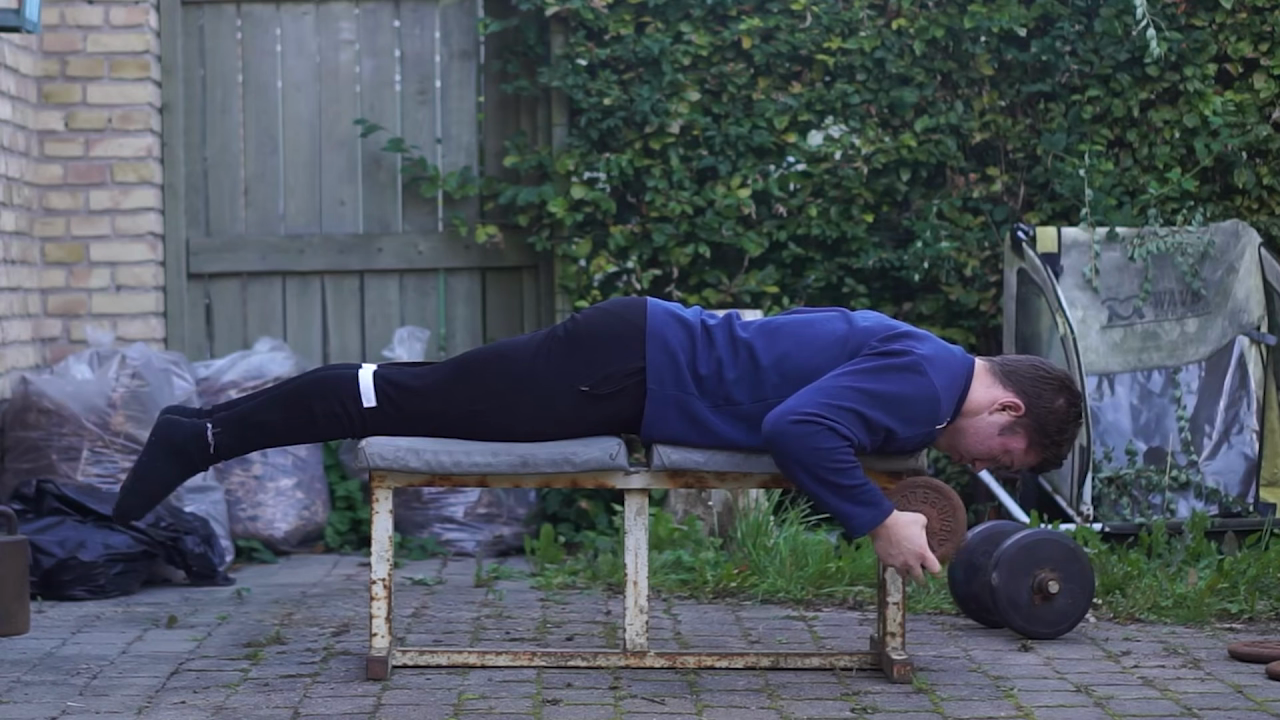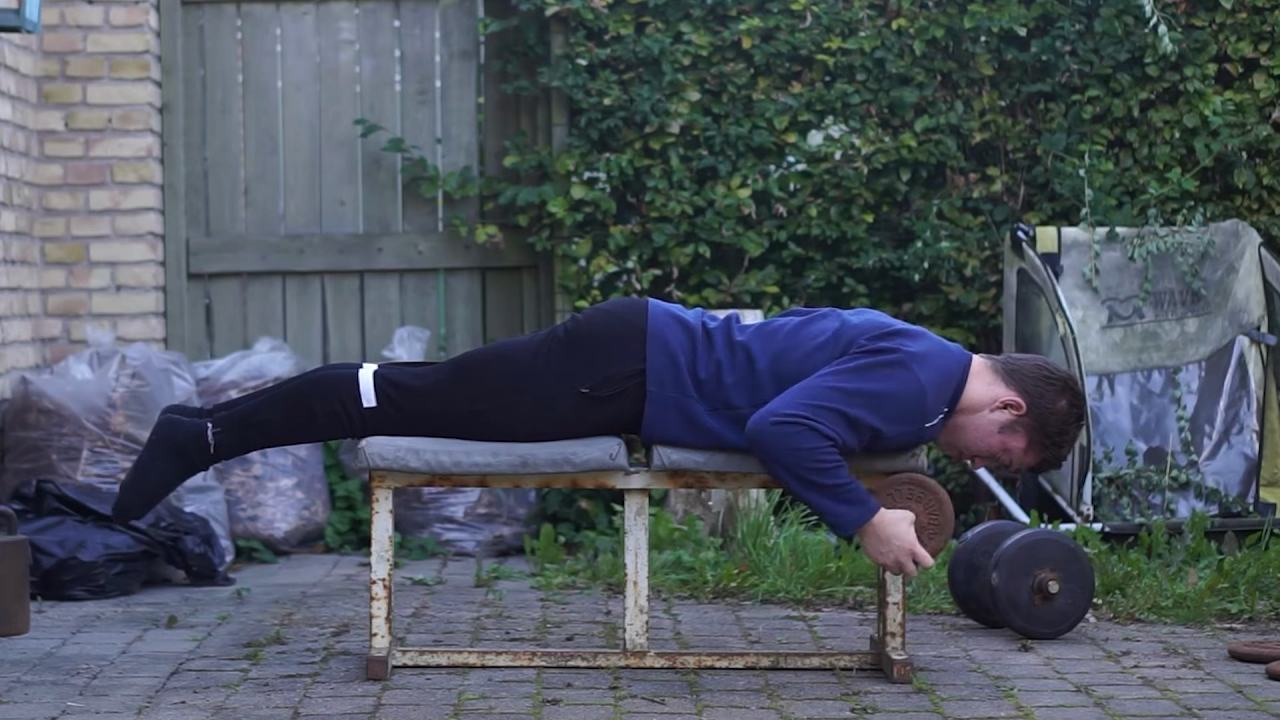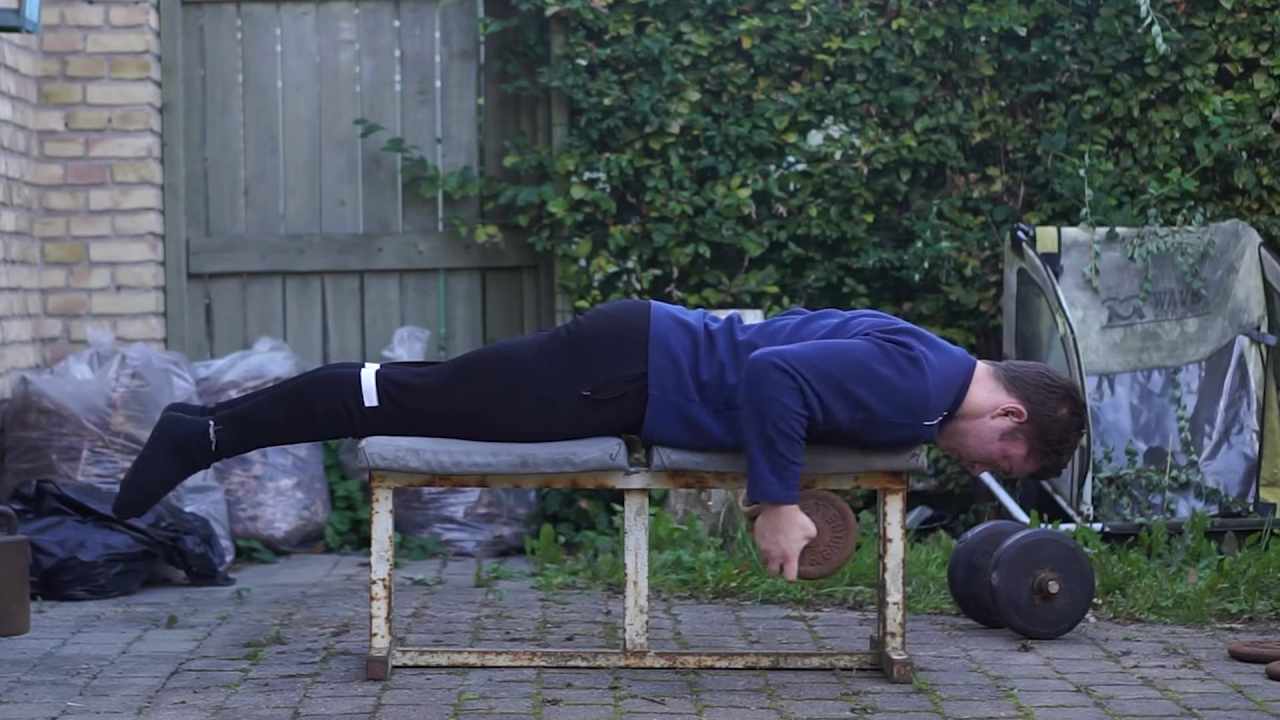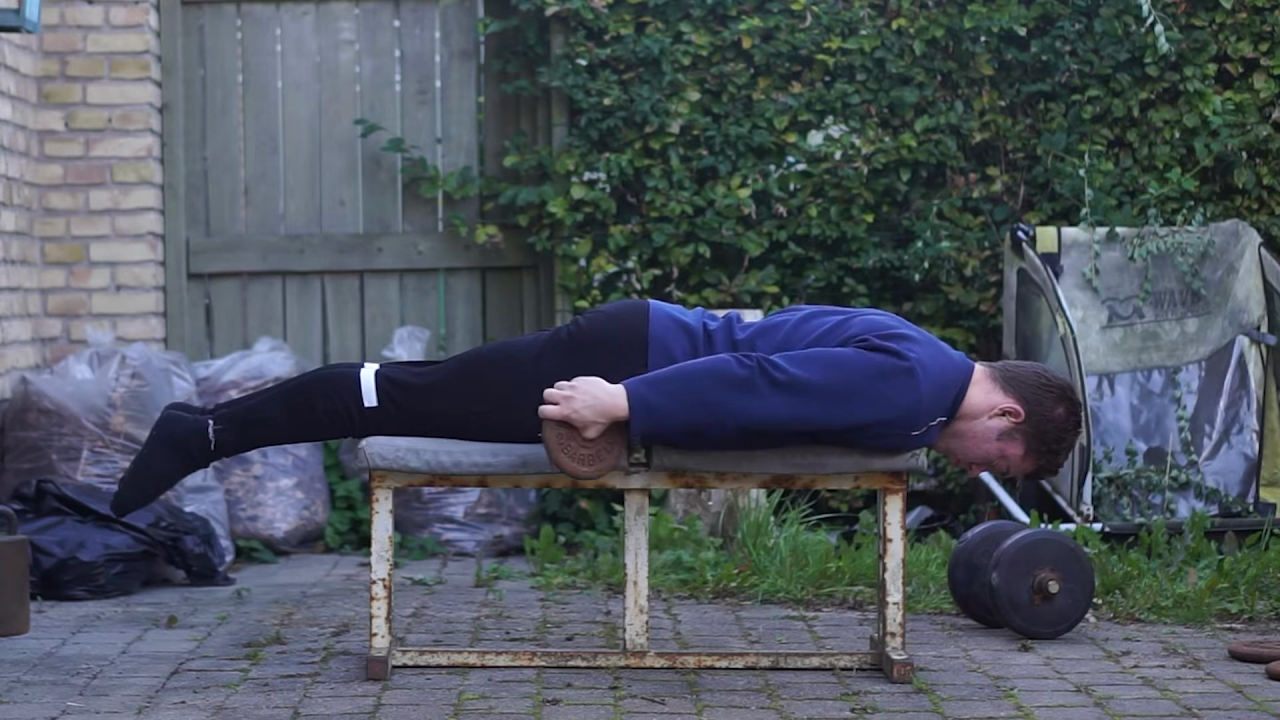
dt=0.5s
person 1, frame 1
left shoulder: (914, 358)
right shoulder: (925, 382)
right elbow: (798, 428)
right wrist: (880, 522)
left hip: (642, 349)
right hip: (629, 370)
left knee: (422, 393)
right knee: (409, 401)
left ankle: (212, 422)
right ankle: (207, 431)
person 1, frame 2
left shoulder: (913, 358)
right shoulder: (917, 381)
right elbow: (781, 429)
left wrist: (872, 482)
right wrist: (867, 521)
left hip: (642, 353)
right hip: (627, 368)
left knee: (422, 396)
right knee: (411, 400)
left ankle: (210, 425)
right ankle: (203, 433)
person 1, frame 3
left shoulder: (918, 363)
right shoulder: (917, 379)
right elbow: (771, 376)
right wrist: (777, 505)
left hip: (643, 352)
right hip: (630, 373)
left knee: (422, 394)
right knee: (412, 398)
left ankle: (209, 424)
right ankle: (207, 430)
person 1, frame 4
left shoulder: (914, 361)
right shoulder: (909, 387)
right elbow: (755, 380)
right wrist: (626, 403)
left hip: (638, 354)
right hip: (633, 354)
left knee: (418, 393)
right knee: (409, 401)
left ankle: (212, 425)
right ankle: (206, 429)
